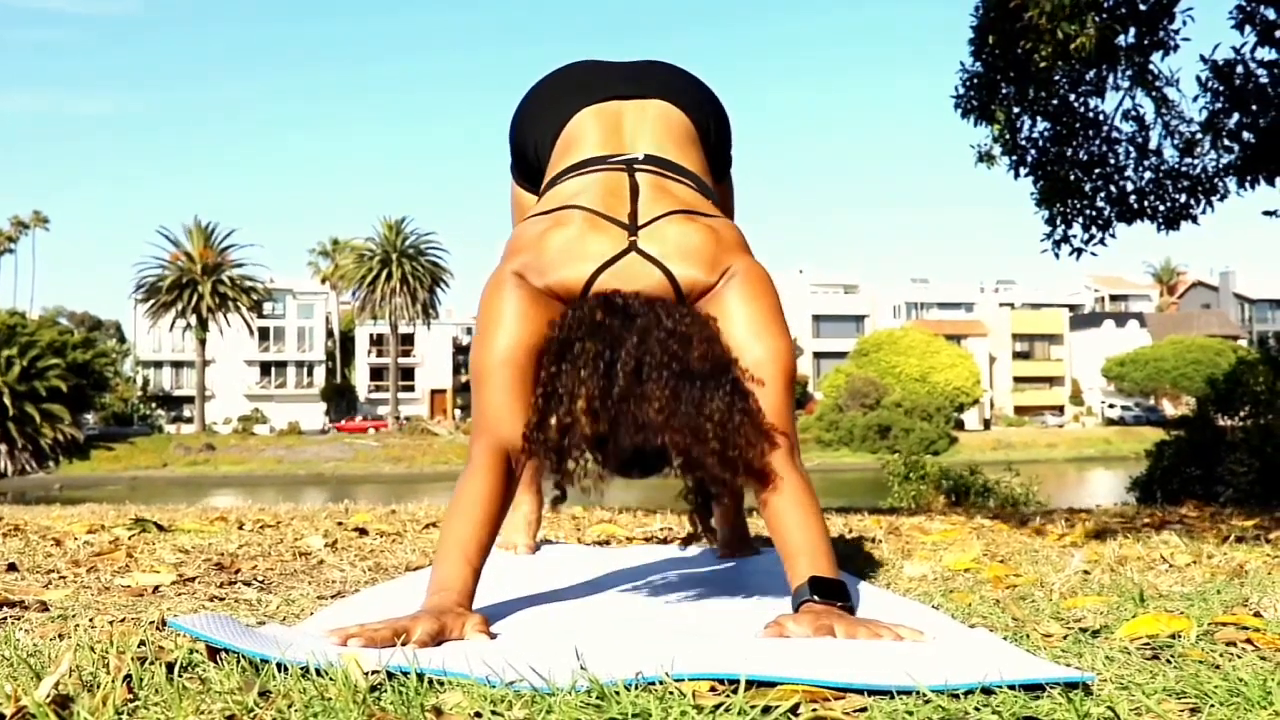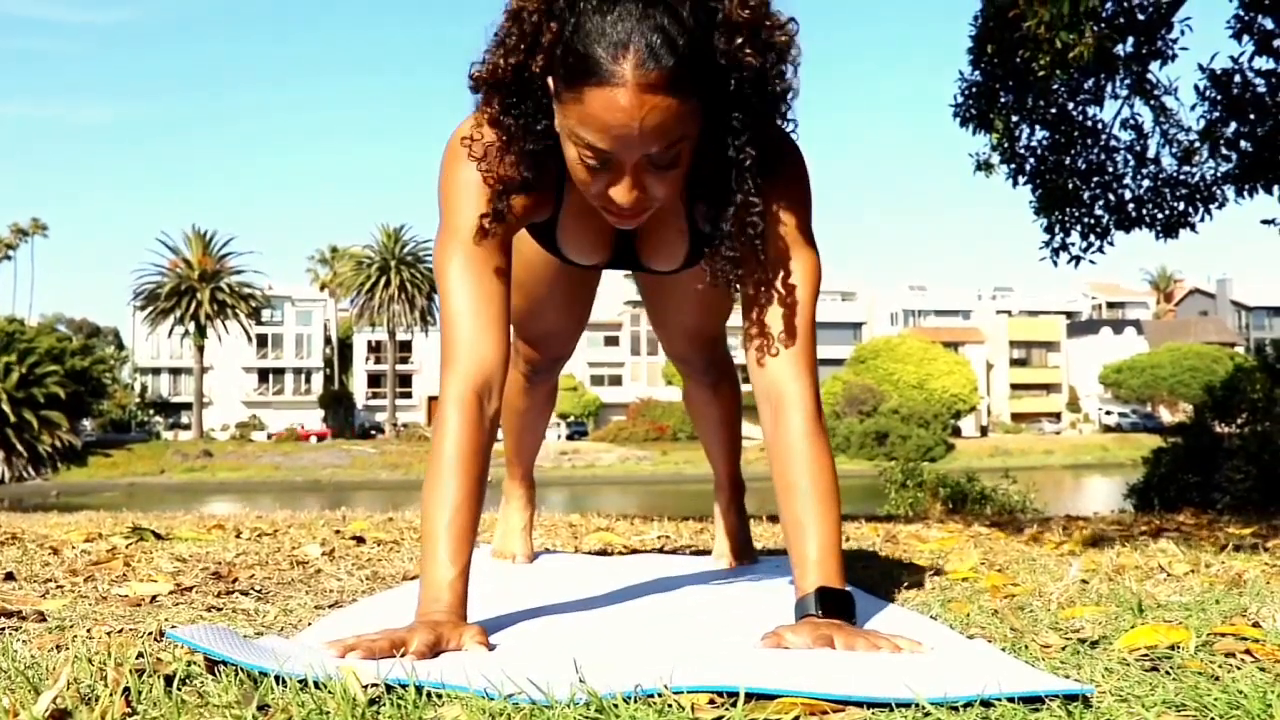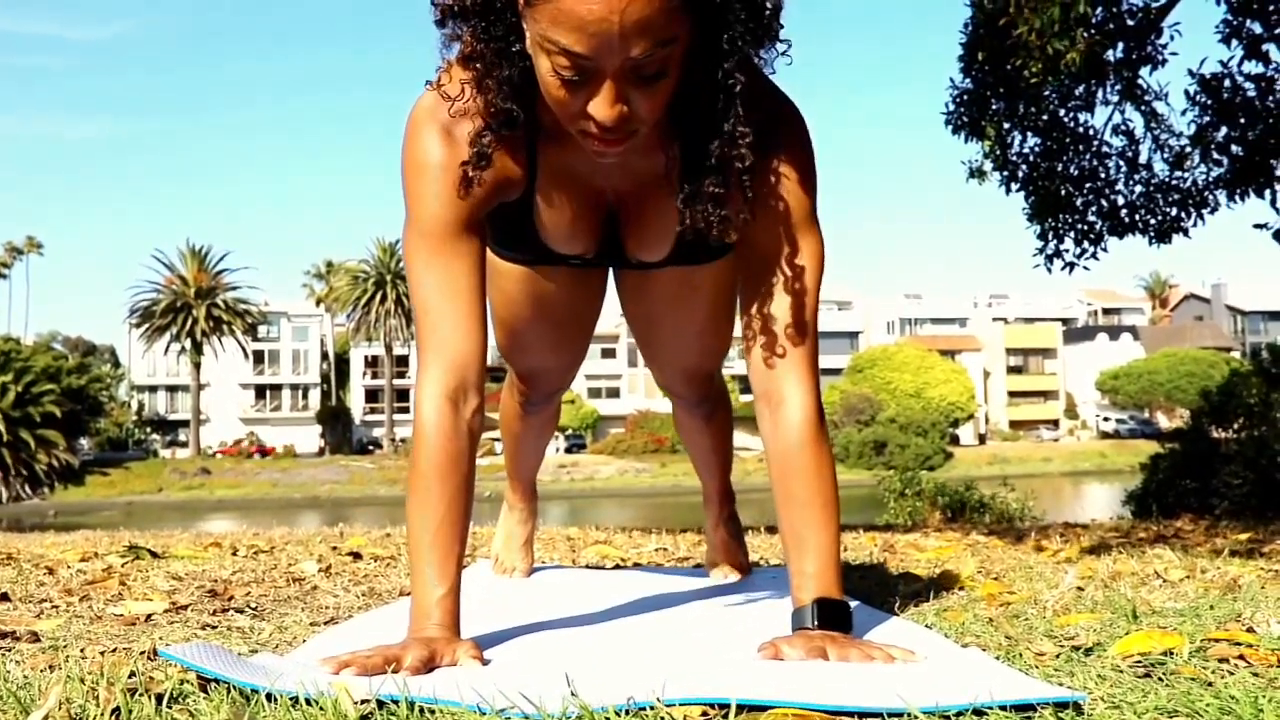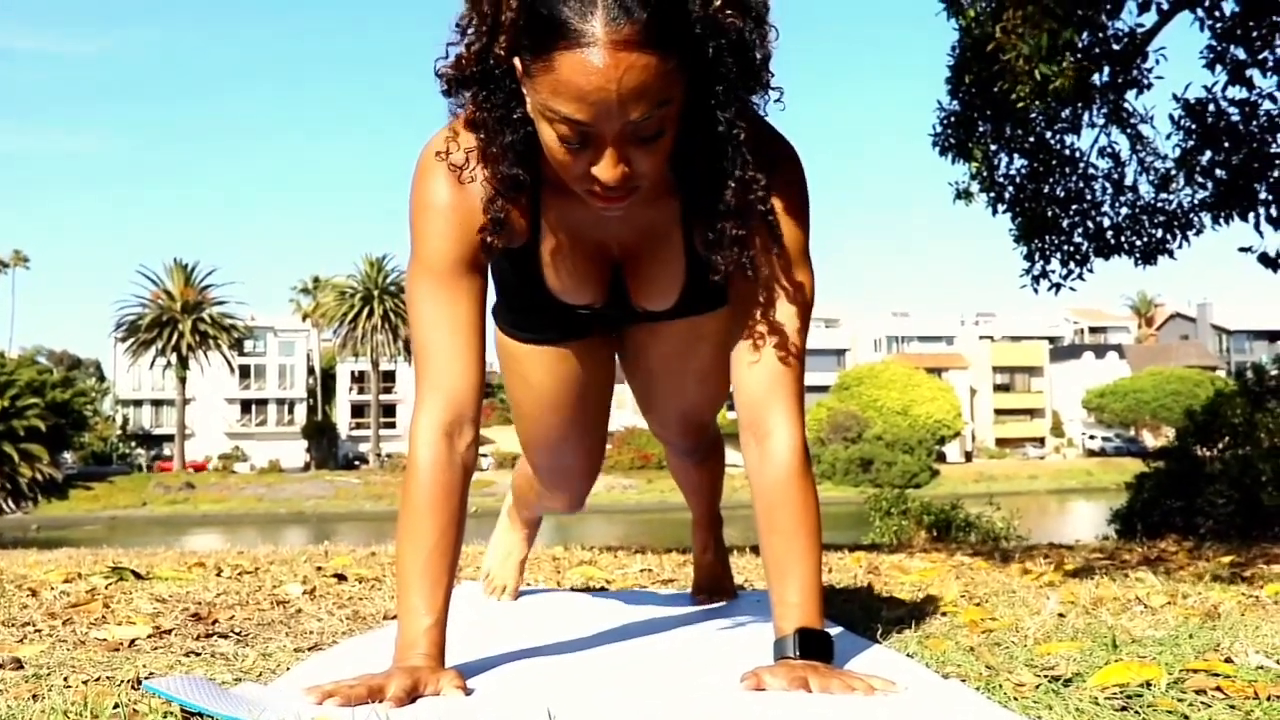
dt=1s
person 1, frame 1
left shoulder: (729, 284)
right shoulder: (530, 286)
left elbow: (775, 450)
right elbow: (492, 450)
left wrist: (821, 597)
right wrist: (444, 603)
left knee: (728, 372)
right knee: (529, 363)
left ankle: (727, 514)
right ankle: (527, 498)
person 1, frame 2
left shoulder: (762, 165)
right shoulder: (495, 151)
left elbow: (788, 389)
right elbow: (470, 385)
left wrist: (823, 604)
right wrist: (440, 609)
left hip: (693, 232)
right hip: (553, 223)
left knee: (701, 358)
right knee: (537, 354)
left ankle: (728, 502)
right ankle: (517, 494)
person 1, frame 3
left shoulder: (758, 127)
right shoulder: (456, 120)
left elbow: (786, 385)
right elbow: (449, 388)
left wrist: (820, 615)
right wrist: (433, 624)
left hip: (686, 235)
right hip: (535, 233)
right knee: (538, 380)
left ankle: (720, 514)
right ankle: (519, 504)
person 1, frame 4
left shoulder: (756, 171)
right shoulder: (463, 175)
left elbow: (773, 423)
right elbow: (445, 422)
left wrist: (801, 648)
right wrist: (419, 654)
left hip: (688, 299)
right hip: (546, 304)
right knee: (564, 481)
left ankle: (708, 539)
right ankle: (519, 514)
